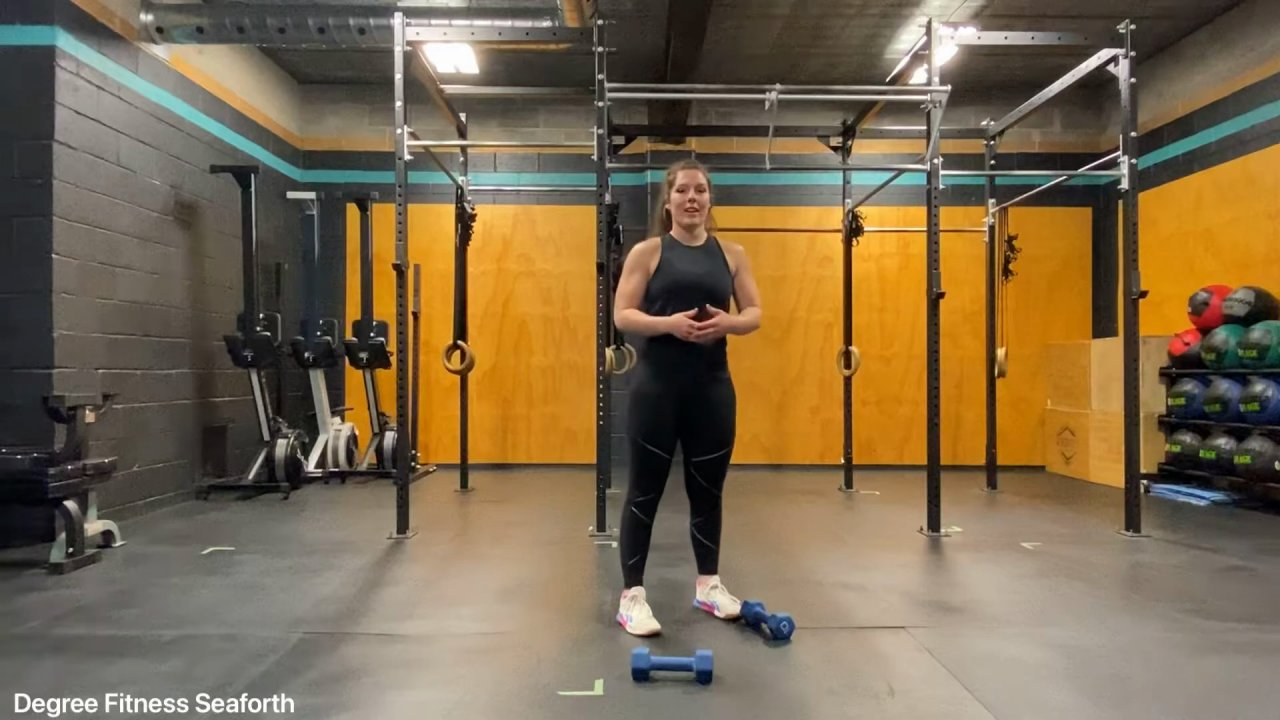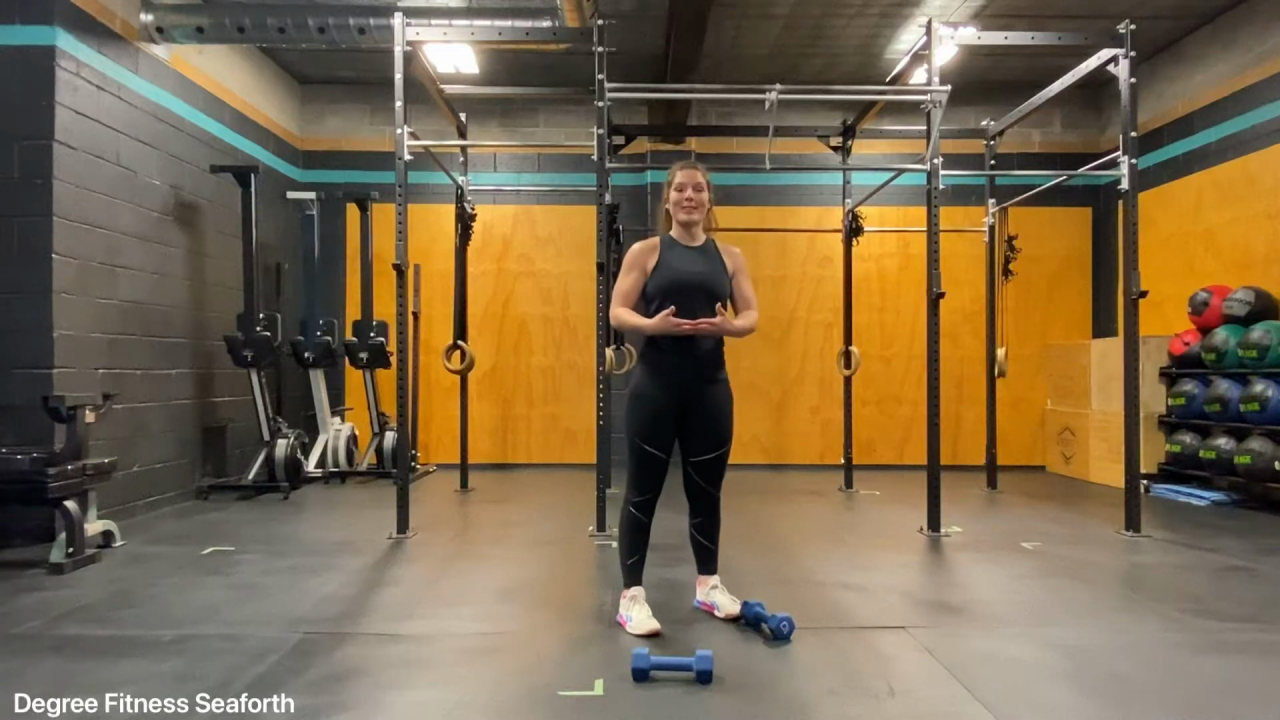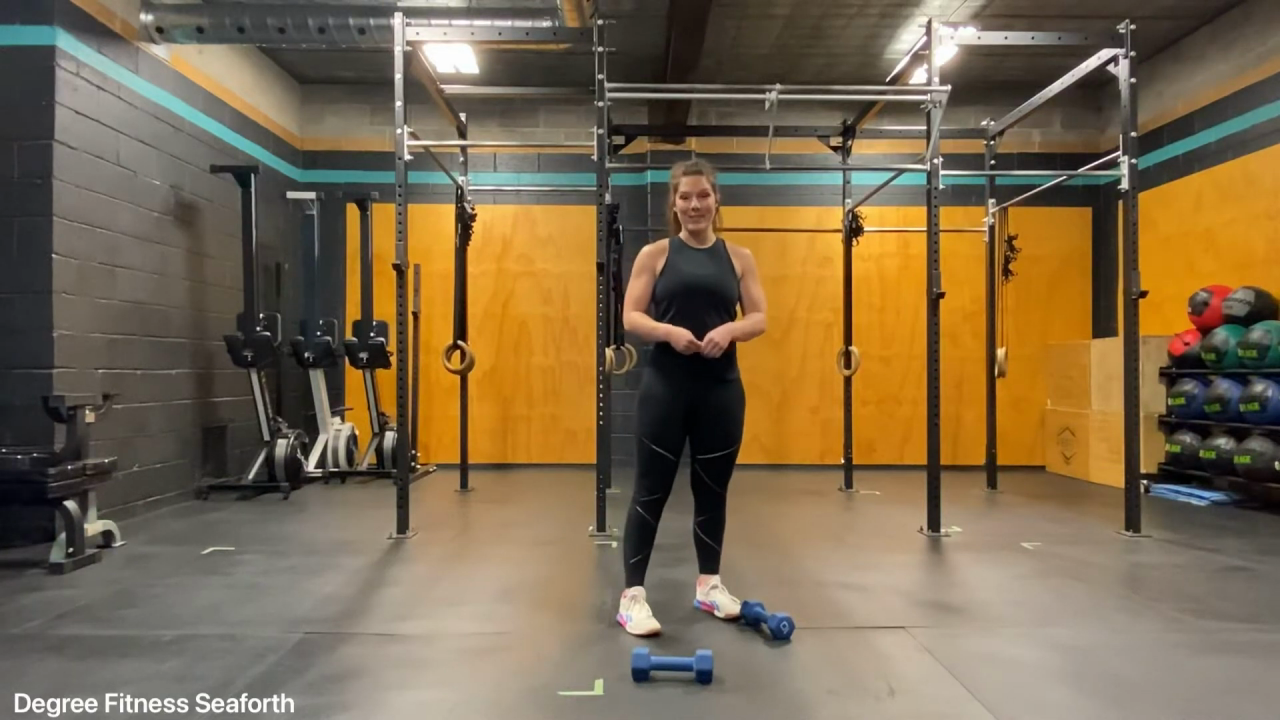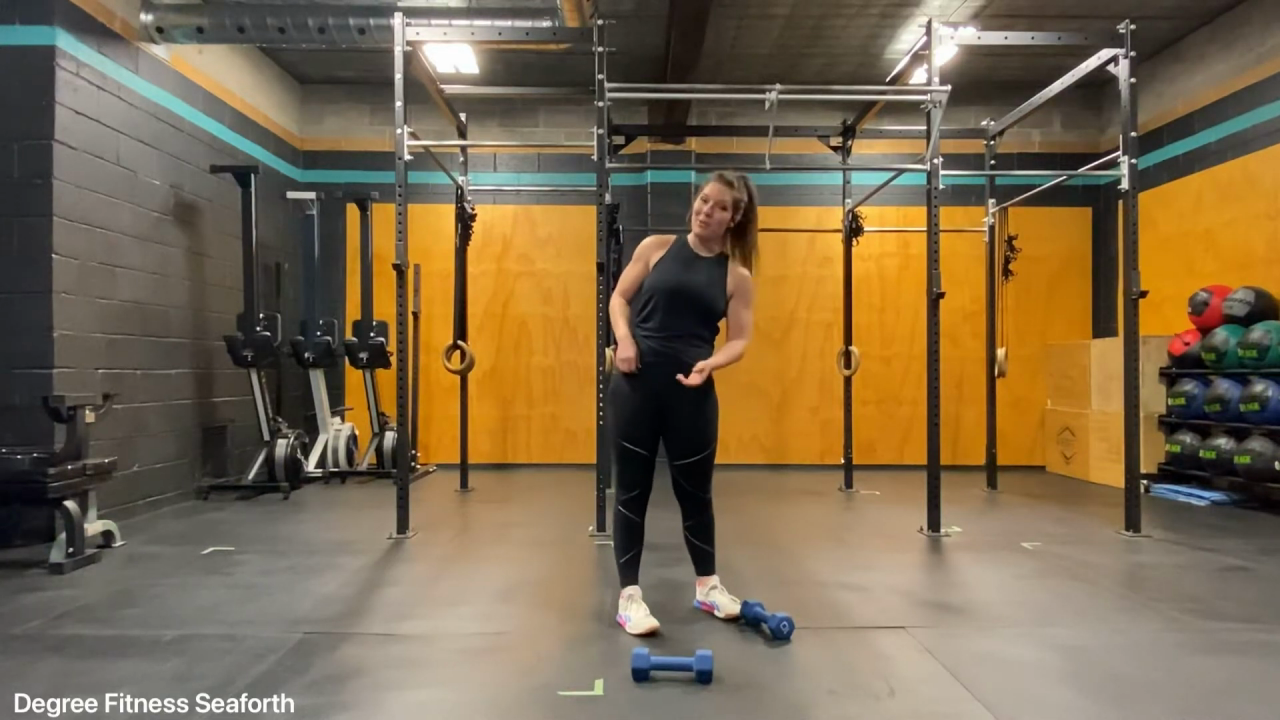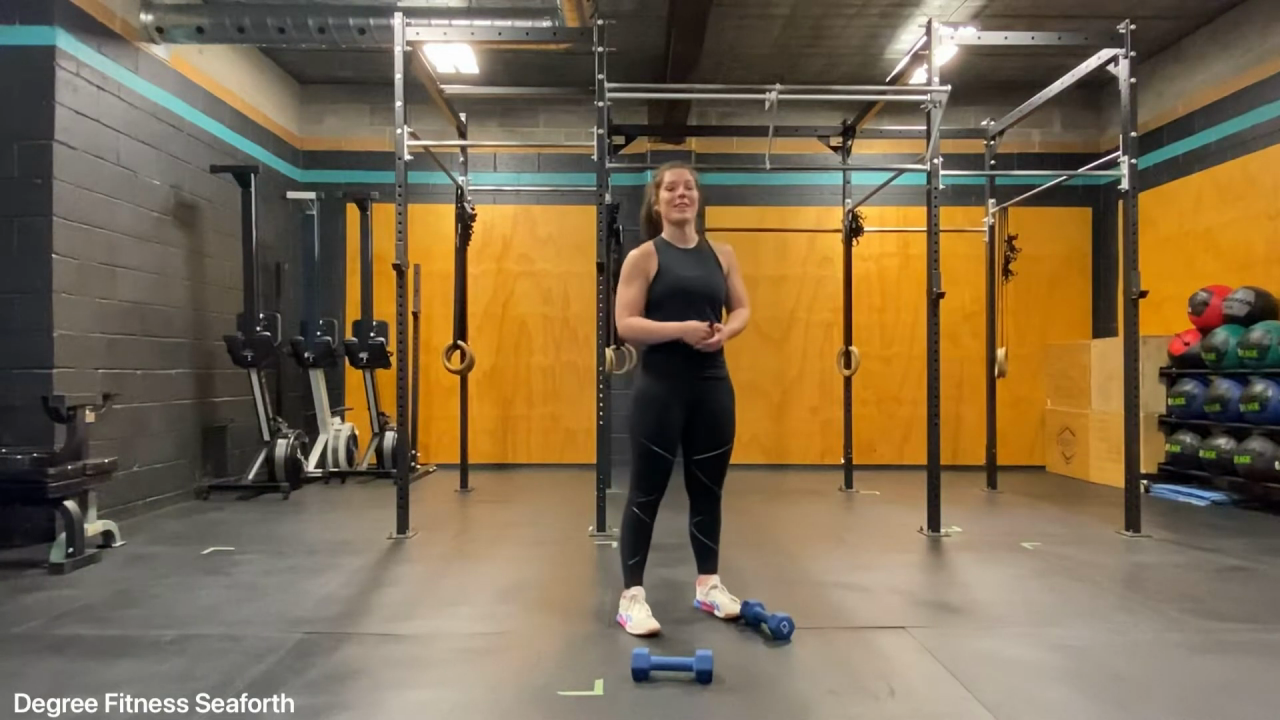
dt=1s
person 1, frame 1
left shoulder: (731, 254)
right shoulder: (647, 252)
left elbow: (753, 314)
right elbow: (623, 315)
left wrist: (726, 323)
right wrist: (668, 323)
left hip: (712, 385)
right hip: (657, 384)
left knee: (708, 489)
right knee: (645, 491)
left ankle: (708, 583)
right ankle: (632, 596)
person 1, frame 2
left shoulder: (729, 256)
right shoulder: (645, 252)
left elbow: (751, 315)
right elbow: (617, 312)
left wrist: (730, 325)
right wrist: (653, 325)
left hip: (709, 386)
right hip: (655, 384)
left knee: (706, 489)
right knee: (643, 489)
left ankle: (708, 584)
right ankle: (631, 595)
person 1, frame 3
left shoulder: (739, 257)
right shoulder: (654, 254)
left elbow: (759, 318)
right elbow: (631, 316)
left wrist: (730, 329)
right wrist: (668, 331)
left hip: (721, 387)
right hip: (665, 385)
left knee: (712, 489)
right knee: (651, 490)
left ankle: (709, 583)
right ankle: (632, 595)
person 1, frame 4
left shoulder: (736, 276)
right shoulder: (656, 247)
left elbow: (739, 339)
right elbow: (620, 297)
left wrist: (709, 364)
right wrist: (624, 338)
left hip: (691, 391)
right hip: (637, 383)
left knee: (695, 490)
right knee: (632, 489)
left ankle: (707, 584)
right ankle: (629, 594)
person 1, frame 5
left shoulder: (722, 254)
right shoulder: (644, 257)
left elbow: (741, 308)
right elbow: (626, 323)
left wrist: (725, 331)
right wrist: (680, 328)
left hip: (713, 384)
right hip: (660, 385)
left knee: (707, 488)
right knee: (647, 490)
left ankle: (708, 583)
right ankle: (632, 595)
